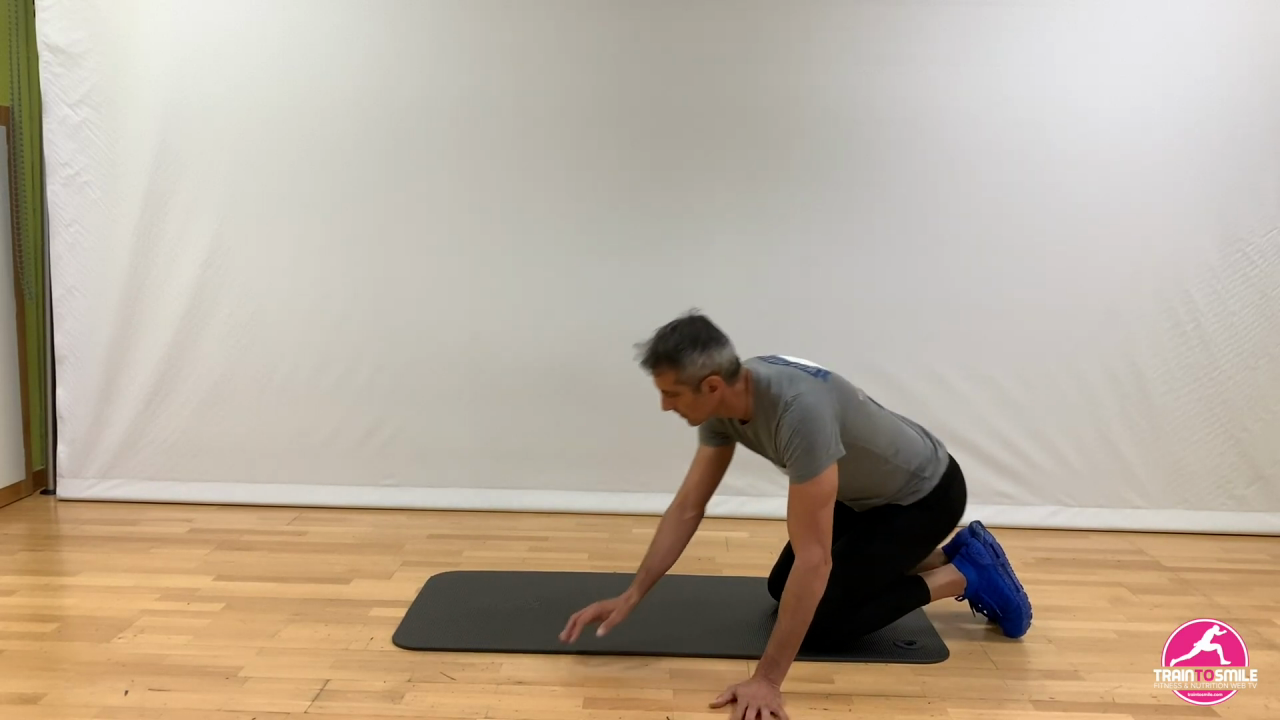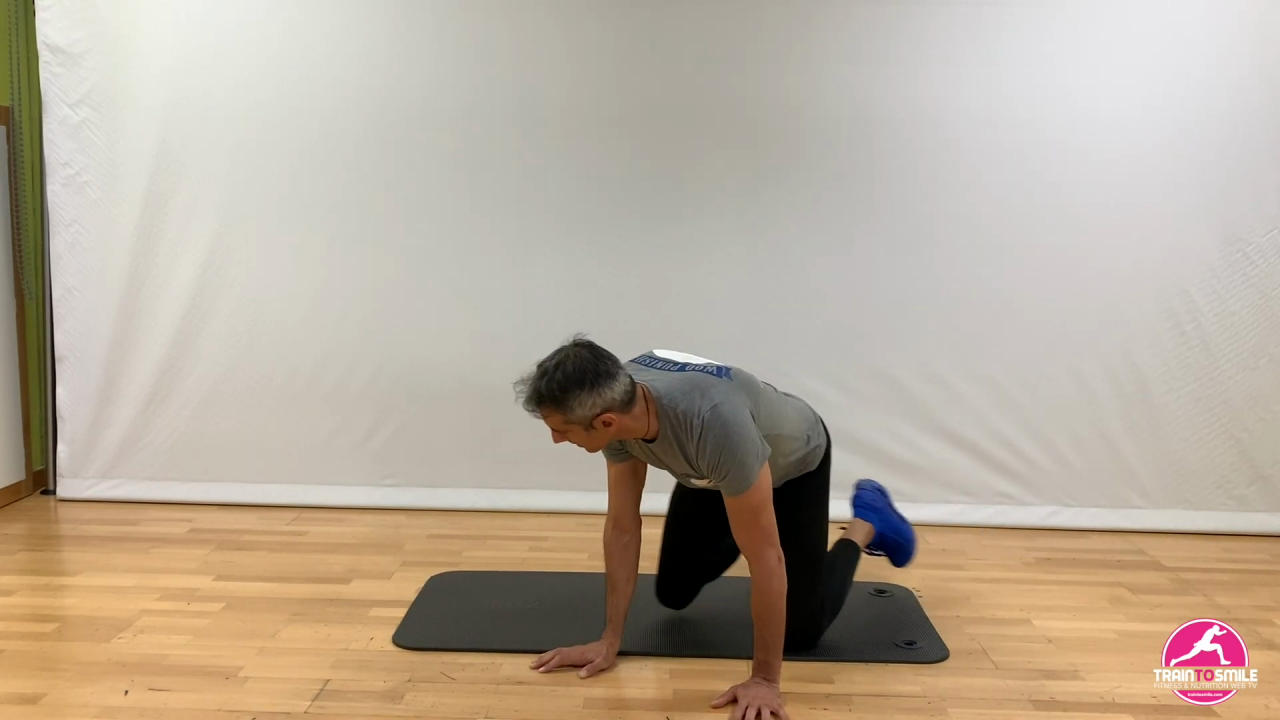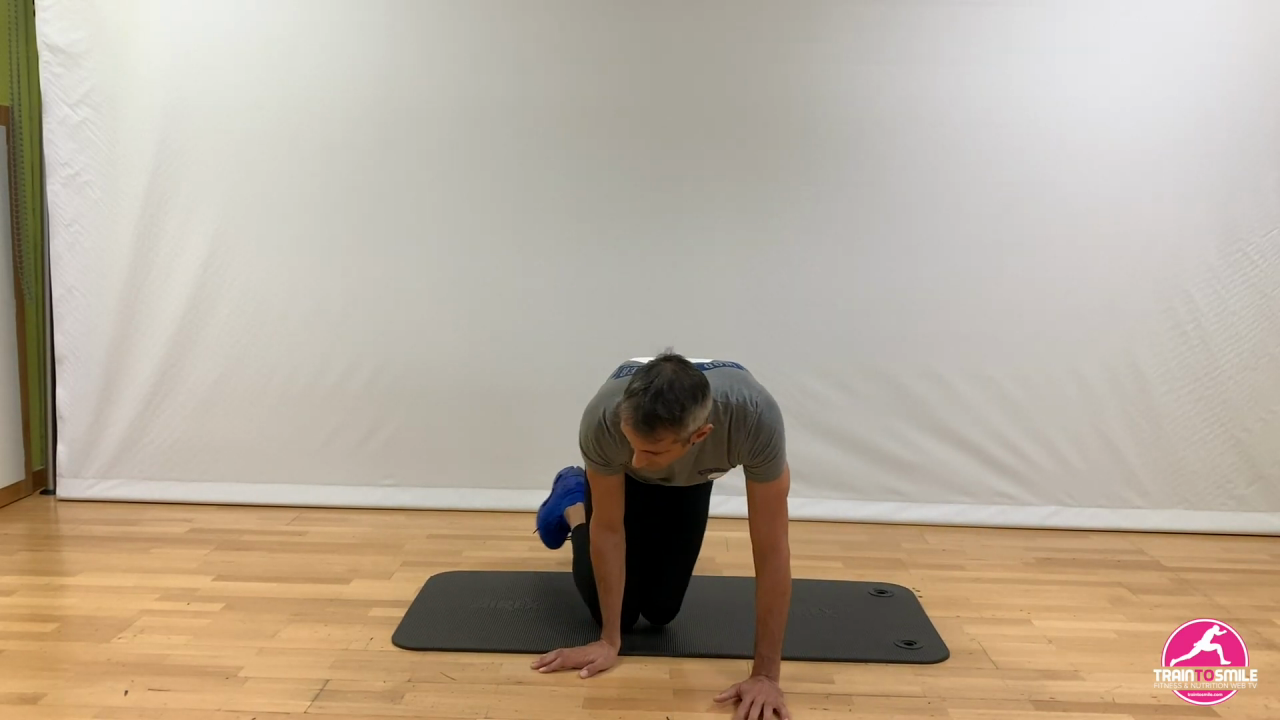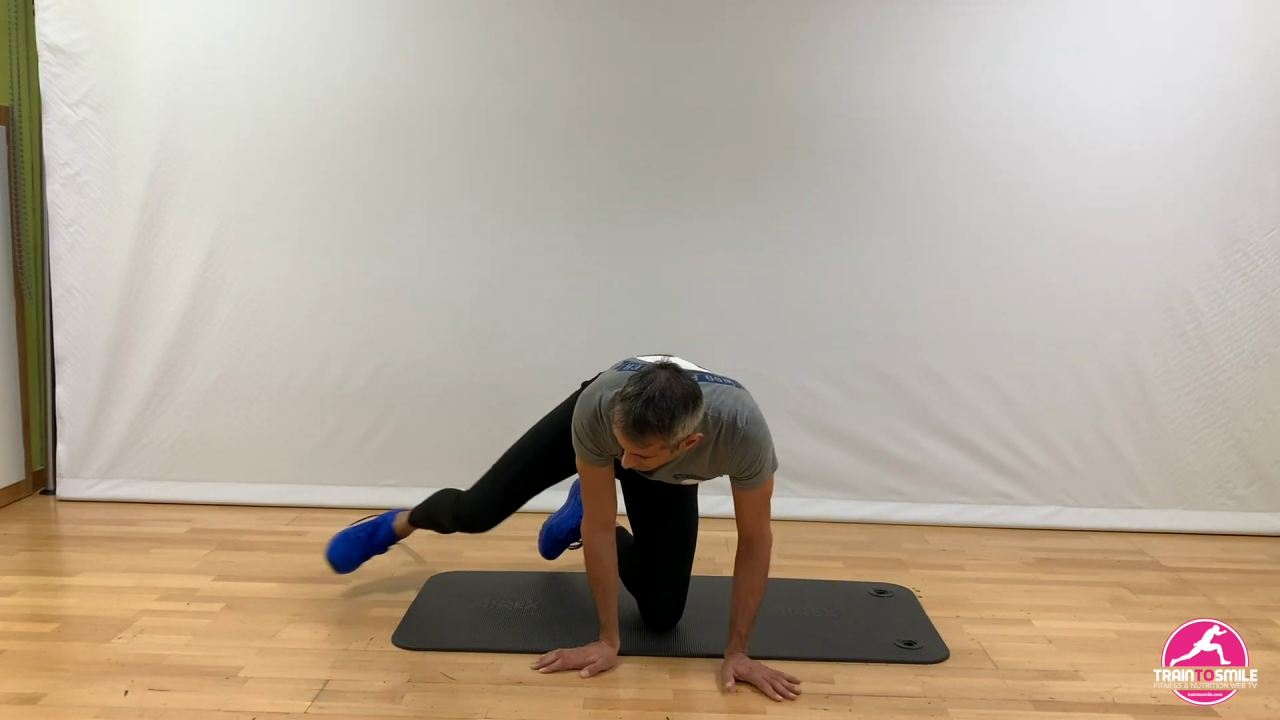
dt=0.5s
person 1, frame 1
left shoulder: (799, 409)
right shoulder: (726, 404)
left elbow: (812, 558)
right elbow: (688, 508)
left wrist: (766, 680)
right wrist: (630, 596)
left hip: (923, 498)
right hip: (870, 493)
left knee: (818, 618)
right knee: (783, 589)
left ankle: (959, 576)
right ankle: (947, 552)
person 1, frame 2
left shoulder: (712, 424)
right shoulder: (613, 406)
left elbow: (766, 560)
right elbow: (621, 523)
left wrist: (766, 679)
right wrist: (610, 640)
left hip: (795, 465)
left knee: (800, 632)
right knee: (673, 593)
left ankle: (866, 529)
person 1, frame 3
left shoulder: (756, 417)
right shoulder: (604, 418)
left elbow: (772, 549)
right elbow: (608, 528)
left wrist: (766, 675)
right wrist: (609, 641)
left hip: (692, 478)
left knee: (660, 608)
right knee: (616, 611)
right ankle: (574, 508)
person 1, frame 4
left shoulder: (743, 432)
right shoulder: (598, 410)
left elbow: (755, 542)
right elbow: (598, 527)
left wrist: (737, 652)
right wrist: (608, 641)
left hip: (673, 476)
right hip: (604, 409)
left knee: (664, 612)
right knee: (479, 510)
left ankle: (583, 515)
right ankle: (394, 526)
